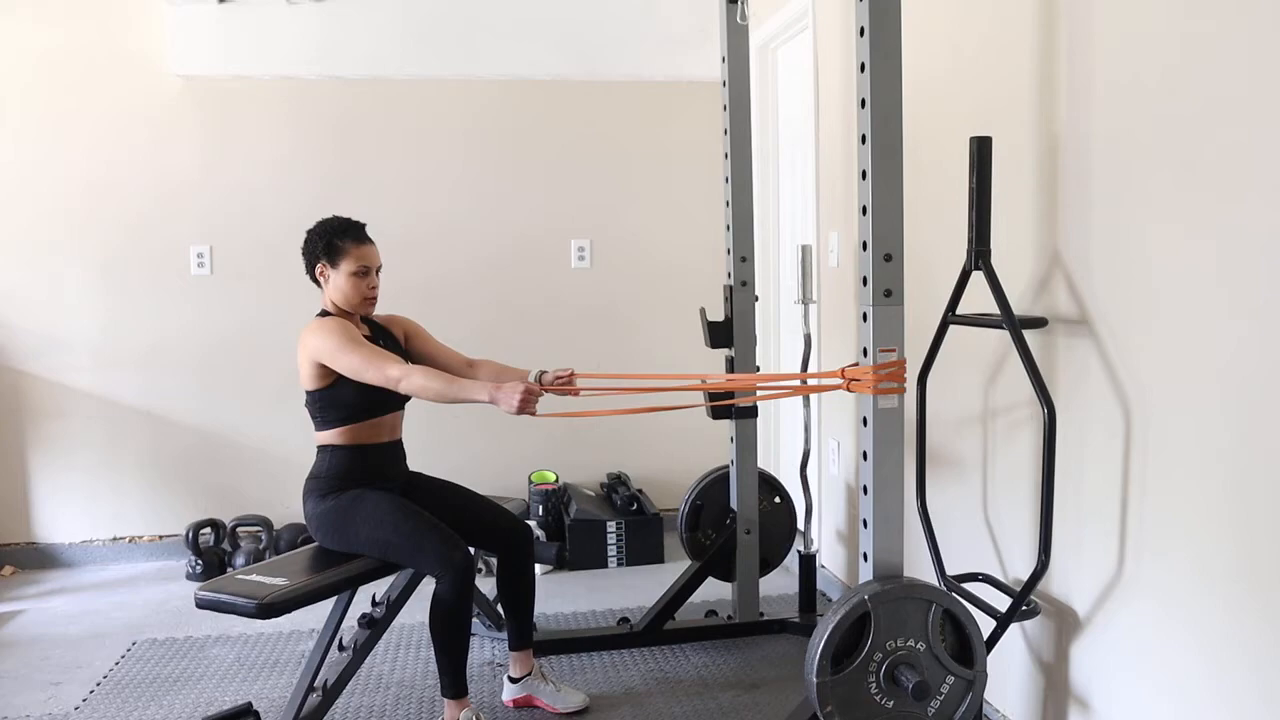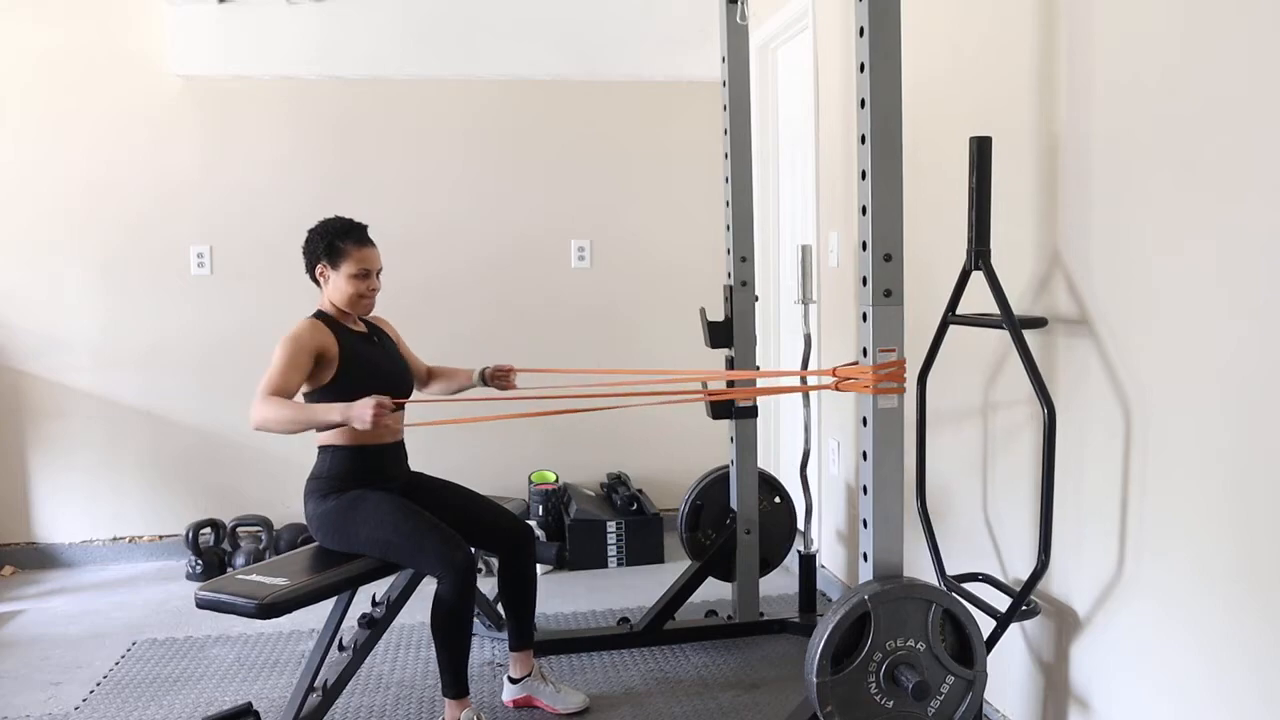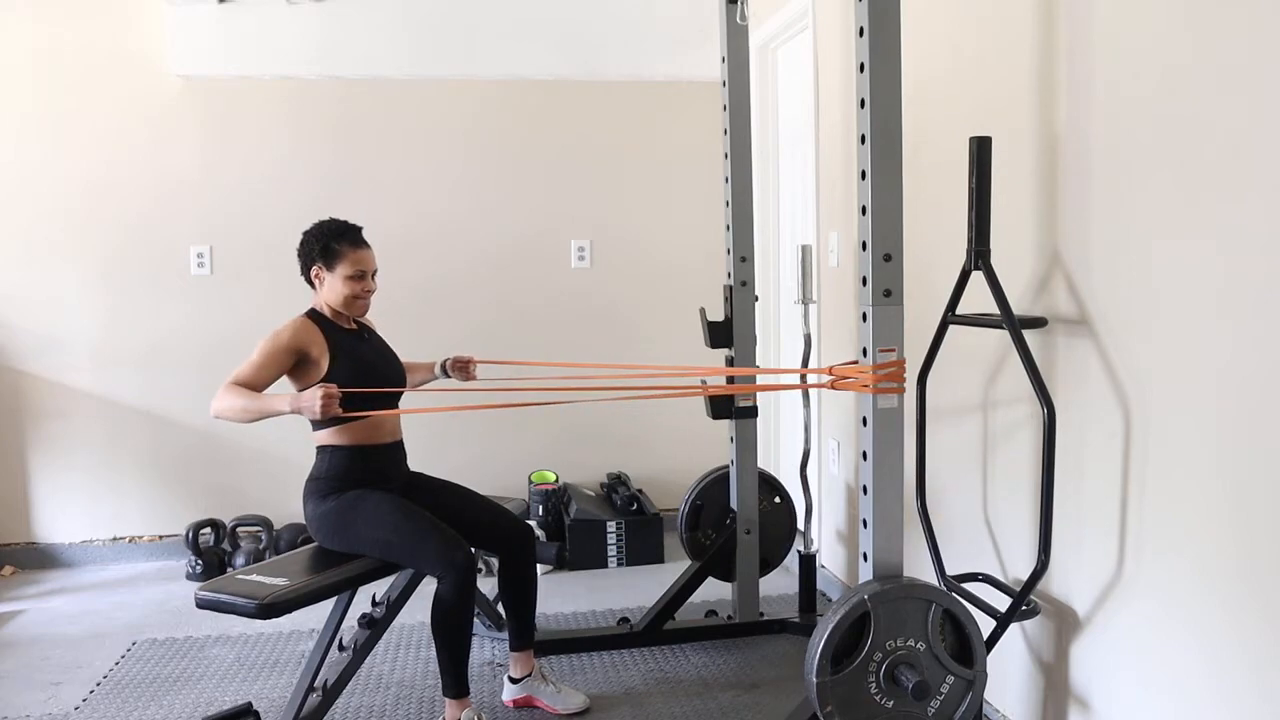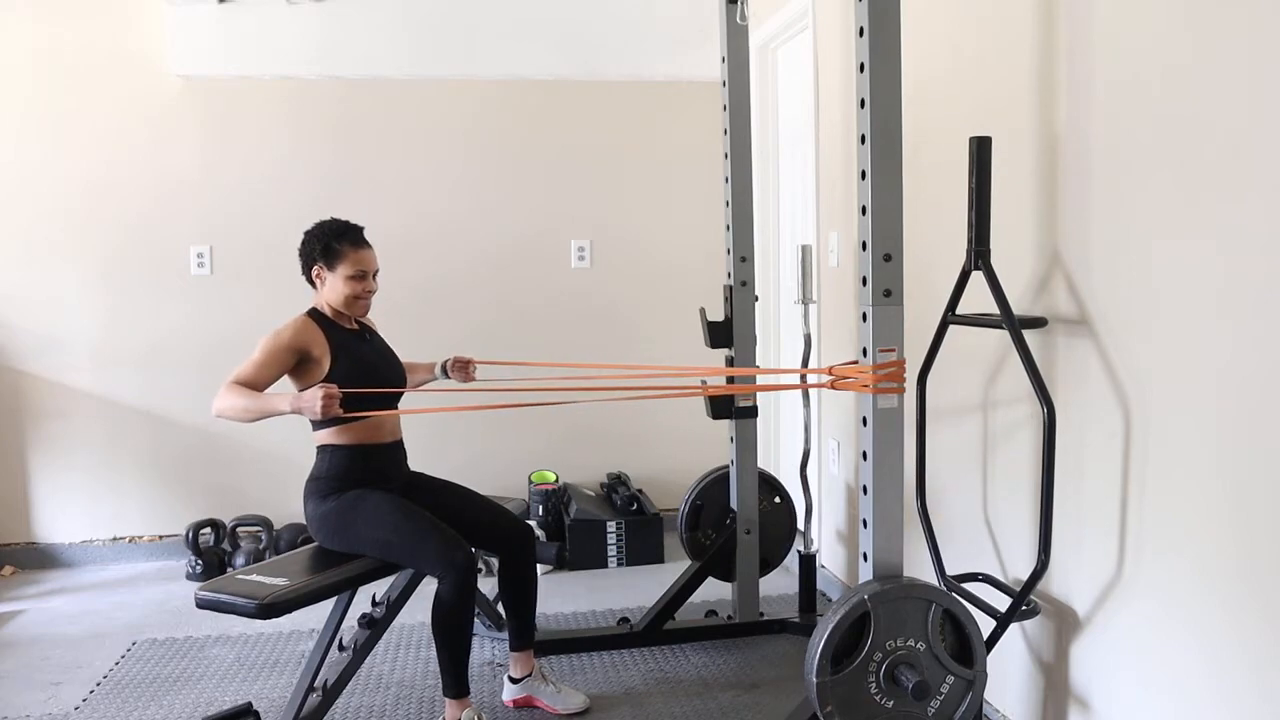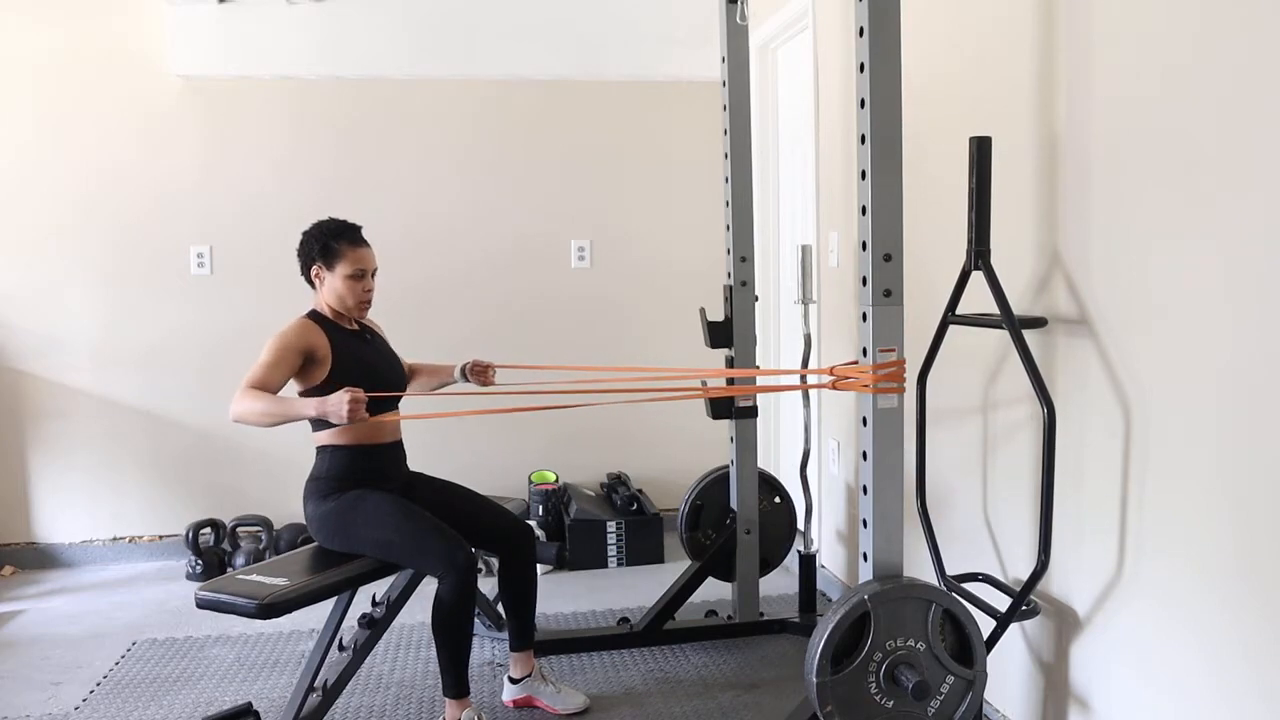
dt=0.4s
person 1, frame 1
left shoulder: (393, 327)
right shoulder: (323, 334)
left elbow: (466, 367)
right elbow: (403, 380)
left wrist: (536, 377)
right wrist: (493, 393)
left hip: (395, 479)
right hip: (340, 495)
left knee: (514, 535)
right knee: (453, 562)
left ankle: (522, 676)
person 1, frame 2
left shoulder: (380, 329)
right shoulder: (310, 336)
left elbow: (424, 379)
right elbow: (263, 411)
left wrist: (480, 377)
right wrist: (345, 413)
left hip: (398, 479)
right hip: (343, 494)
left knee: (516, 536)
right knee: (455, 563)
left ankle: (522, 677)
person 1, frame 3
left shoulder: (364, 328)
right shoulder: (300, 334)
right elbow: (224, 402)
left wrist: (442, 369)
right wrist: (296, 402)
left hip: (396, 479)
right hip: (341, 494)
left knee: (516, 536)
right knee: (456, 562)
left ankle: (523, 676)
person 1, frame 4
left shoulder: (365, 328)
right shoulder: (300, 334)
right elbow: (226, 400)
left wrist: (441, 370)
right wrist: (296, 402)
left hip: (396, 479)
right hip: (342, 494)
left knee: (516, 536)
right knee: (455, 562)
left ankle: (523, 677)
person 1, frame 5
left shoulder: (367, 330)
right shoulder: (302, 335)
left elbow: (408, 376)
right elbow: (243, 405)
left wrist: (460, 372)
right wrist: (321, 405)
left hip: (396, 479)
right hip: (341, 494)
left knee: (516, 535)
right knee: (456, 561)
left ankle: (523, 676)
